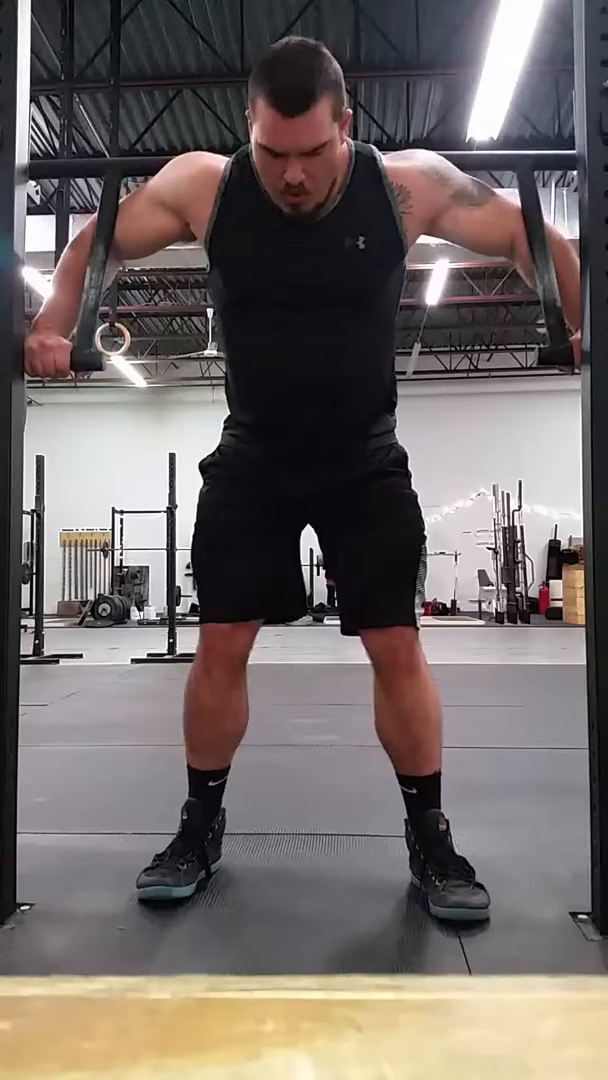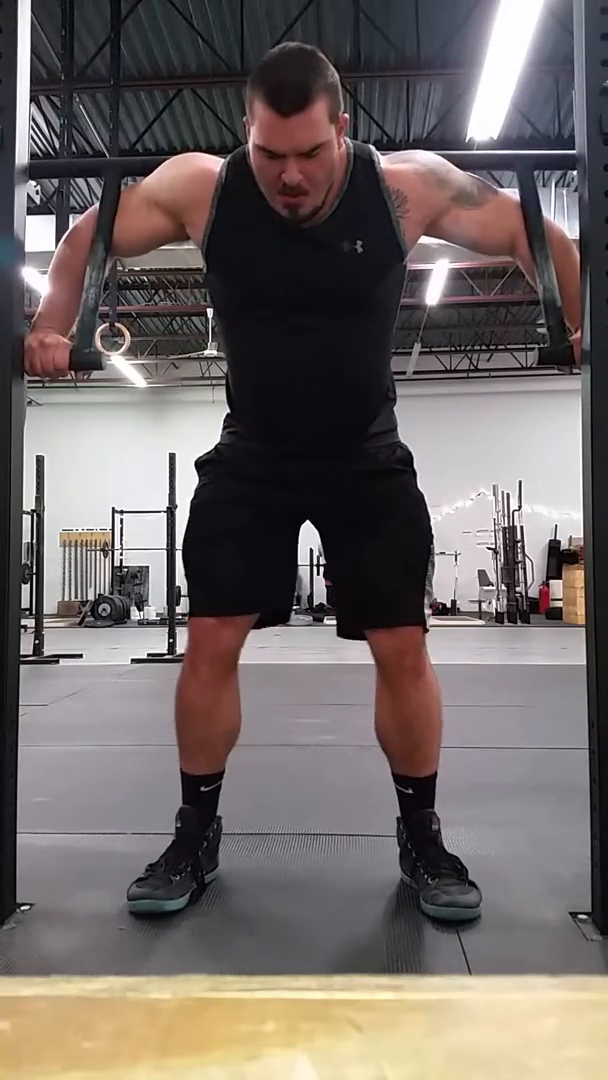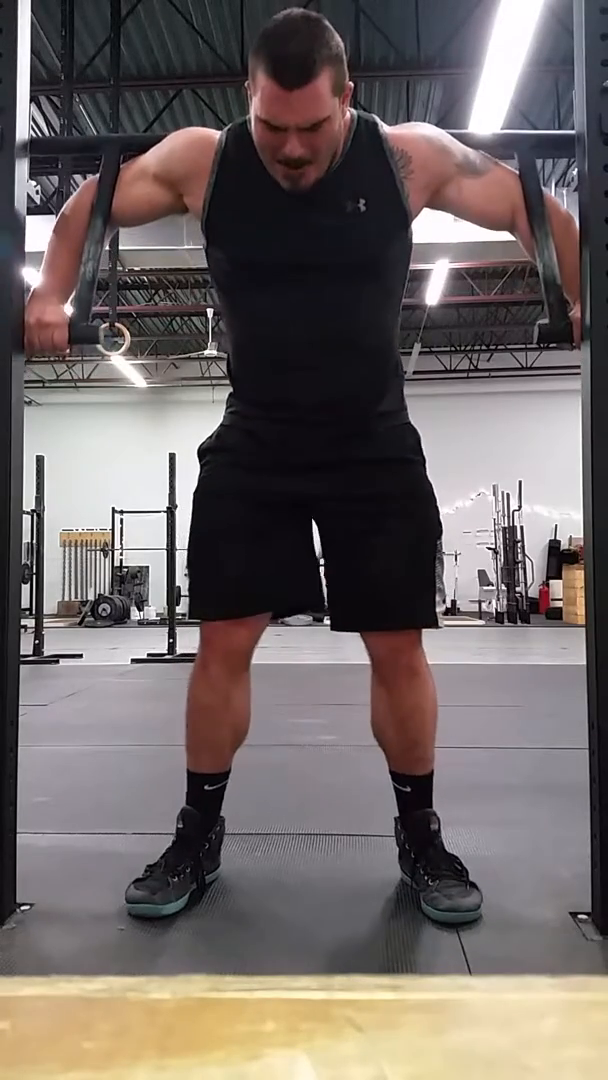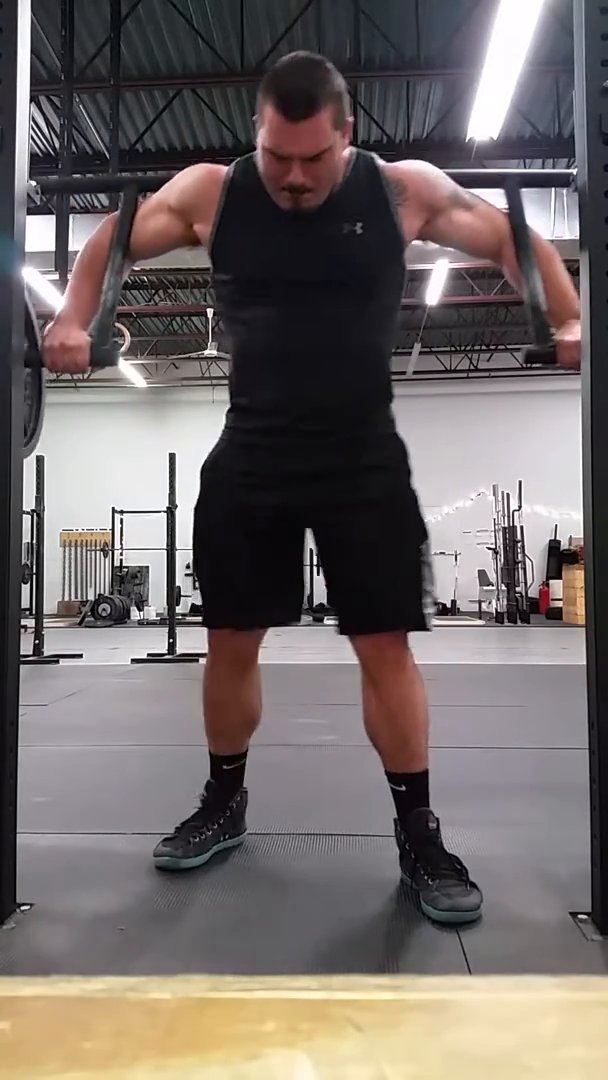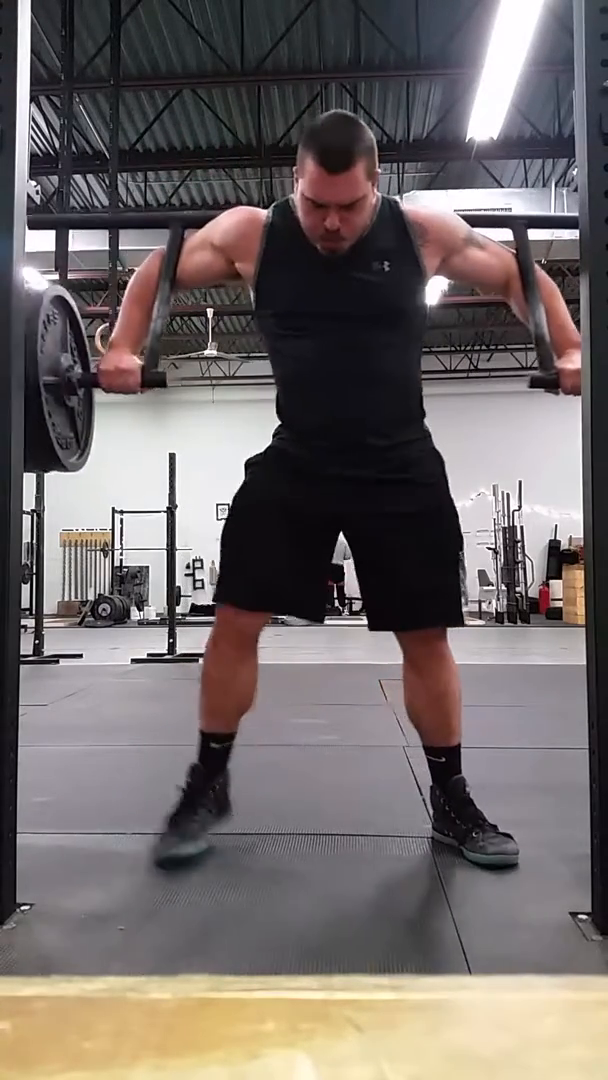
dt=1s
person 1, frame 1
left shoulder: (409, 184)
right shoulder: (202, 184)
left elbow: (529, 239)
right elbow: (96, 240)
left wrist: (580, 332)
right wrist: (52, 328)
left hip: (366, 463)
right hip: (250, 460)
left knee: (397, 648)
right knee: (221, 647)
left ankle: (430, 837)
right ankle: (201, 824)
person 1, frame 2
left shoulder: (407, 186)
right shoulder: (199, 187)
left elbow: (532, 236)
right elbow: (89, 235)
left wrist: (579, 329)
right wrist: (51, 326)
left hip: (367, 460)
right hip: (249, 459)
left knee: (402, 648)
right knee: (210, 640)
left ankle: (421, 835)
right ankle: (196, 835)
person 1, frame 3
left shoulder: (410, 156)
right shoulder: (200, 160)
left elbow: (533, 212)
right elbow: (88, 205)
left wrist: (580, 303)
right wrist: (51, 297)
left hip: (375, 449)
right hip: (252, 447)
left knee: (398, 648)
right knee: (224, 643)
left ankle: (420, 836)
right ankle: (198, 835)
person 1, frame 4
left shoulder: (402, 189)
right shoulder: (210, 193)
left elbow: (510, 238)
right elbow: (110, 239)
left wrist: (568, 321)
right wrist: (74, 322)
left hip: (363, 459)
right hip: (249, 457)
left knee: (384, 645)
right knee: (230, 643)
left ankle: (418, 835)
right ankle: (224, 801)
person 1, frame 5
left shoulder: (425, 232)
right shoulder: (251, 233)
left elbow: (518, 276)
right elbow: (157, 272)
left wrist: (568, 350)
right wrist: (125, 348)
left hip: (400, 468)
right hip: (294, 465)
left knee: (426, 638)
right knee: (237, 620)
left ankle: (451, 801)
right ankle: (207, 785)
